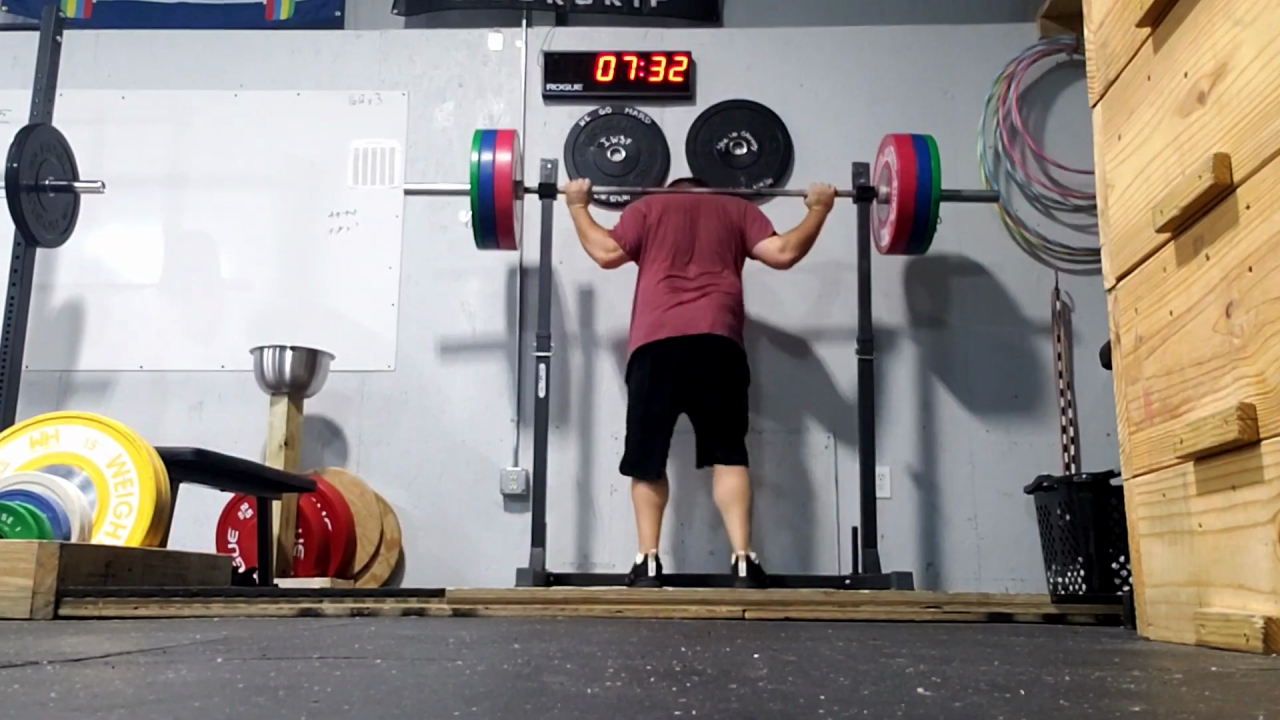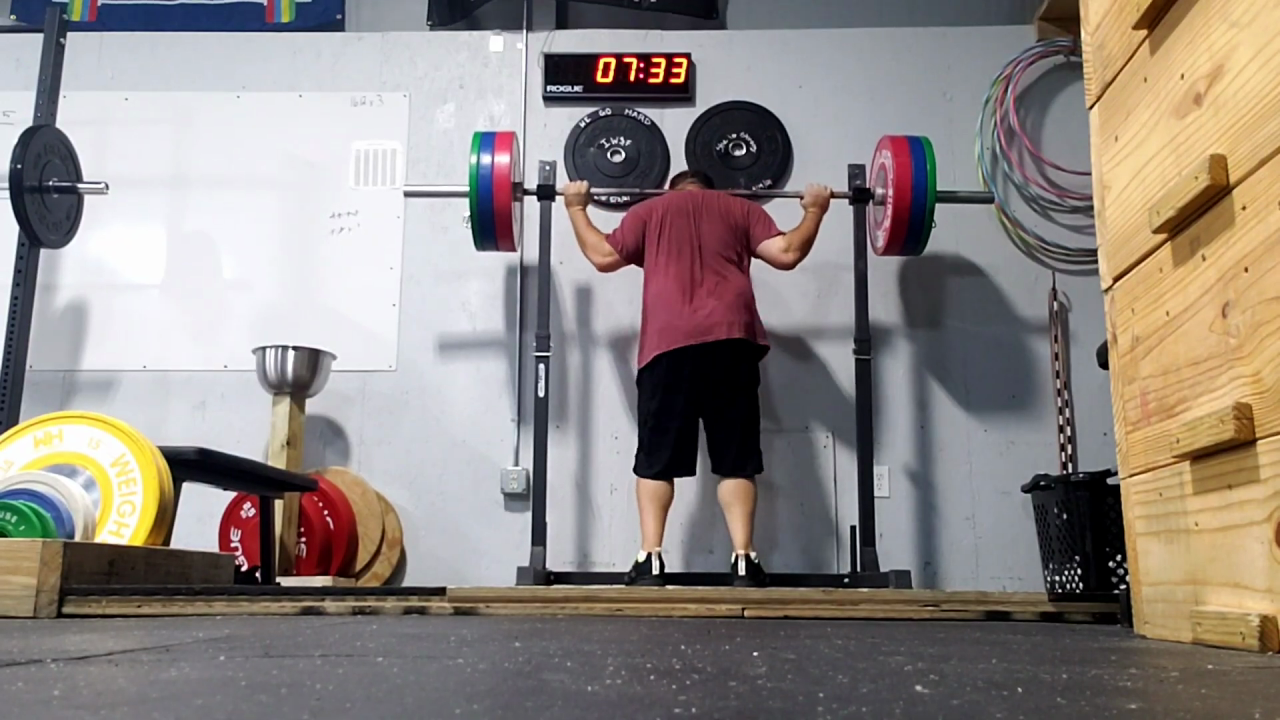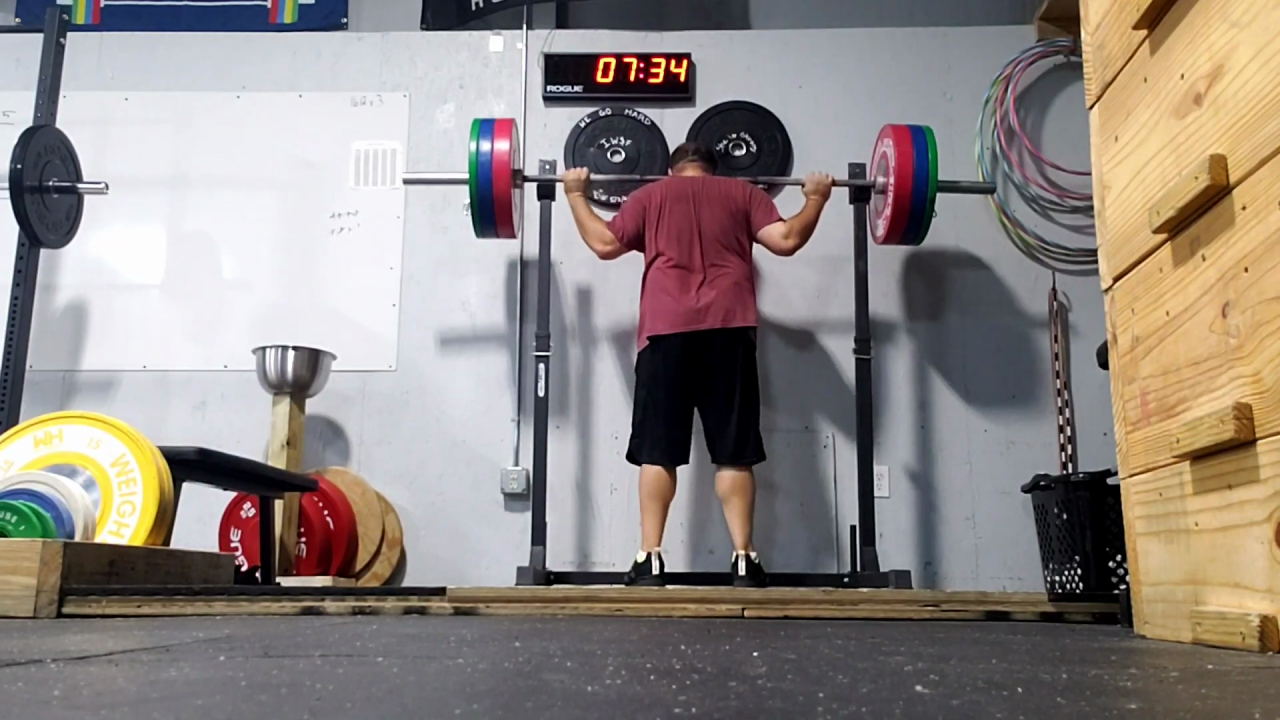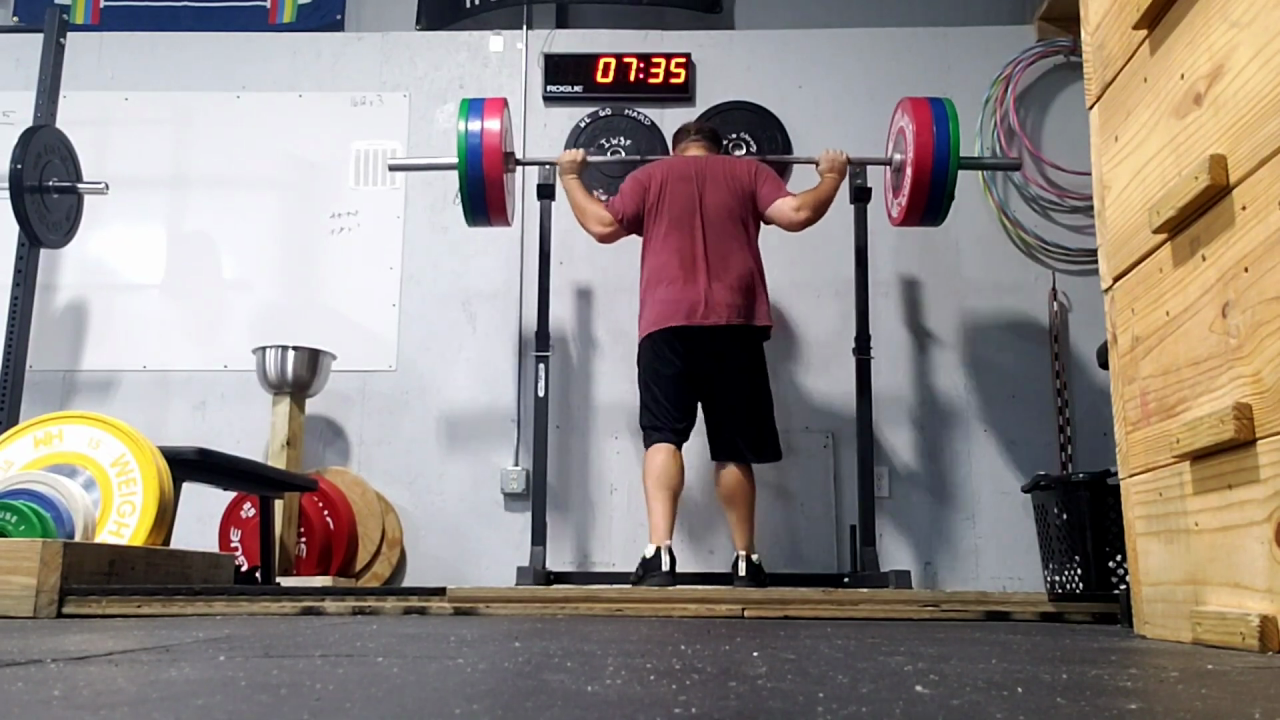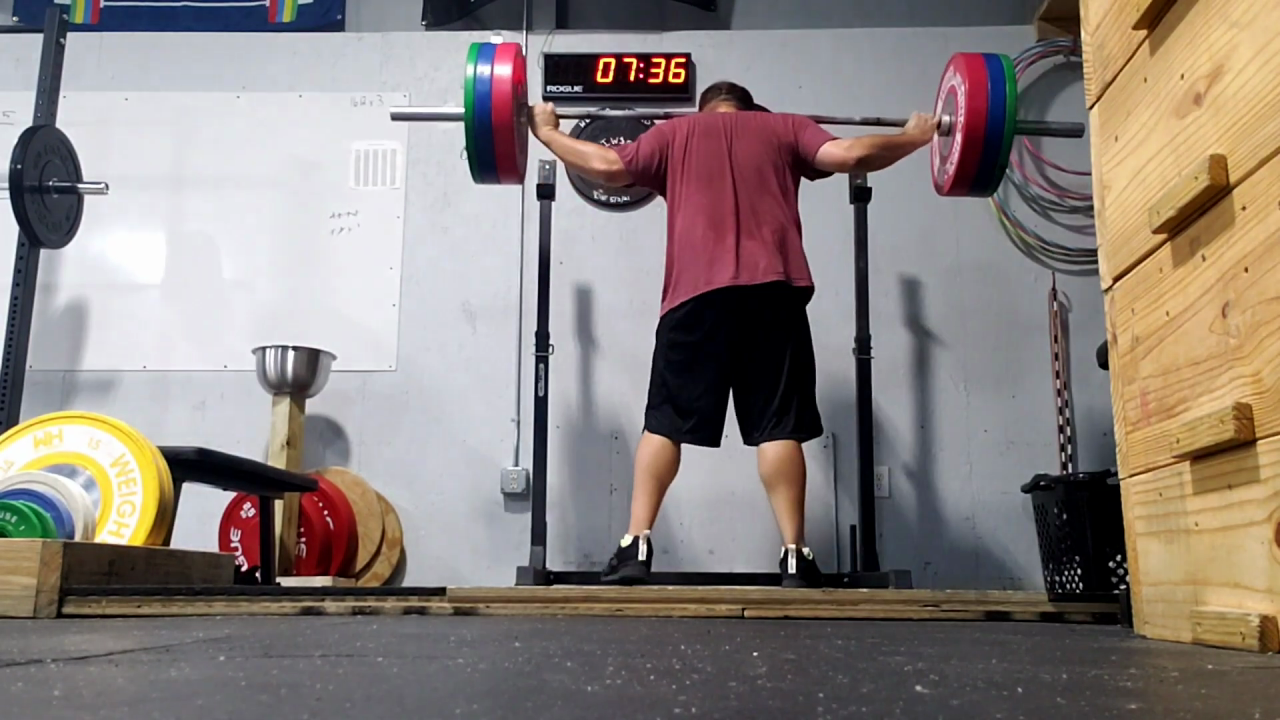
dt=1s
person 1, frame 1
left shoulder: (647, 207)
right shoulder: (737, 209)
left elbow: (608, 252)
right elbow: (782, 253)
left wrist: (577, 206)
right wrist: (818, 209)
left hip: (656, 341)
right hip: (718, 340)
left knee: (647, 458)
right knee: (728, 455)
left ankle: (648, 563)
right ankle: (744, 562)
person 1, frame 2
left shoulder: (649, 210)
right shoulder: (741, 209)
left elbow: (603, 256)
right elbow: (787, 254)
left wrist: (576, 208)
right wrist: (814, 210)
left hip: (669, 344)
right hip: (732, 343)
left knee: (656, 460)
right knee: (736, 461)
left ankle: (650, 560)
right ankle: (744, 560)
person 1, frame 3
left shoulder: (650, 195)
right shoulder: (743, 193)
left elbow: (604, 243)
right elbow: (786, 240)
left wrist: (575, 194)
right wrist: (816, 198)
left hip: (666, 333)
right hip: (728, 331)
left knee: (656, 451)
right knee: (734, 453)
left ankle: (649, 560)
right ankle: (744, 561)
person 1, frame 4
left shoulder: (650, 175)
right shoulder: (749, 172)
left elbow: (602, 225)
right elbow: (797, 215)
left wrist: (570, 177)
right wrist: (832, 176)
left hip: (667, 323)
right hip: (734, 325)
left knee: (662, 436)
right knee: (735, 451)
left ankle: (660, 552)
right ankle: (745, 561)
person 1, frame 5
left shoulder: (675, 132)
right shoulder: (784, 127)
left elbow: (609, 166)
right elbow: (850, 156)
left wrist: (547, 132)
right wrist: (916, 136)
left hip: (696, 291)
right hip: (772, 289)
left knee: (664, 422)
right knee: (779, 427)
left ankle: (637, 544)
right ankle: (794, 556)
